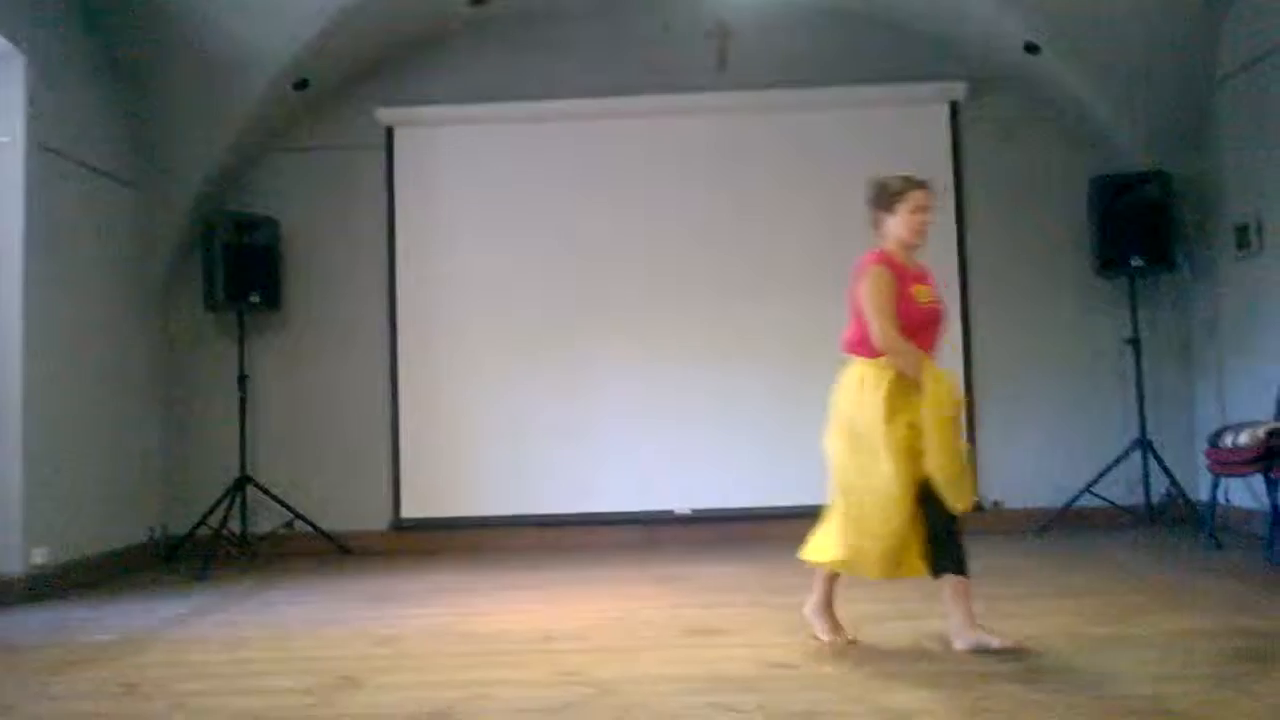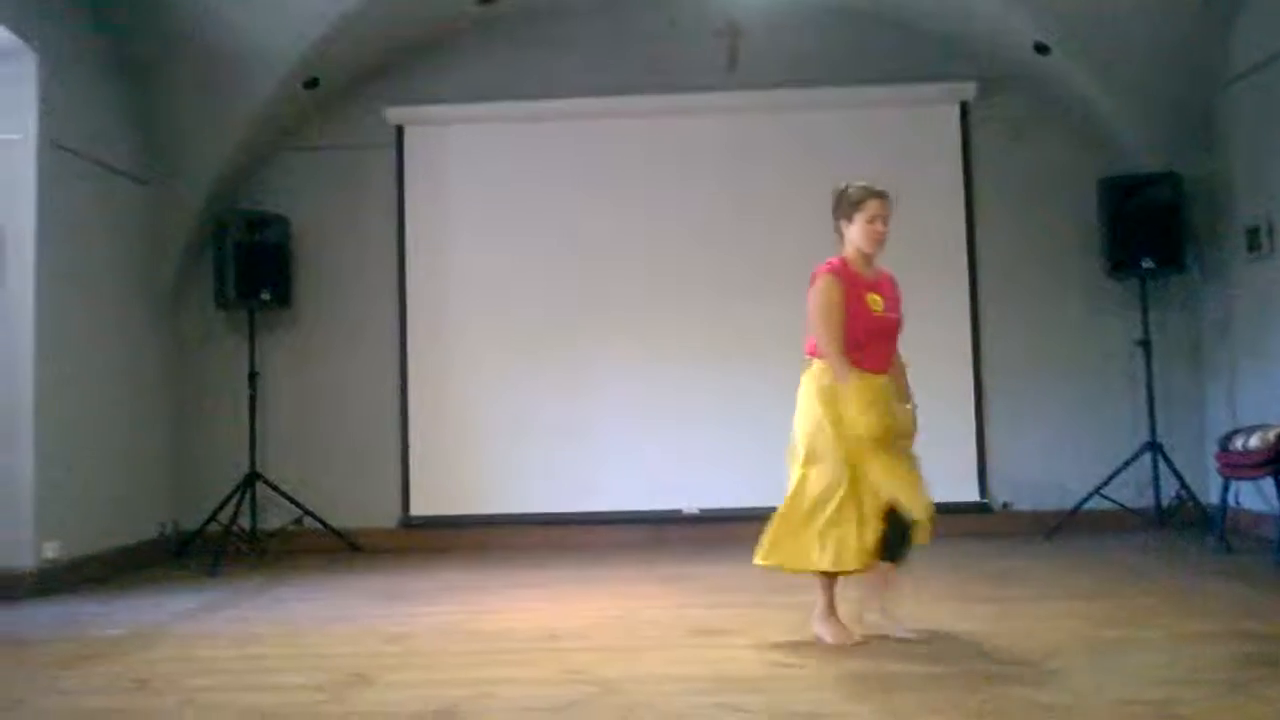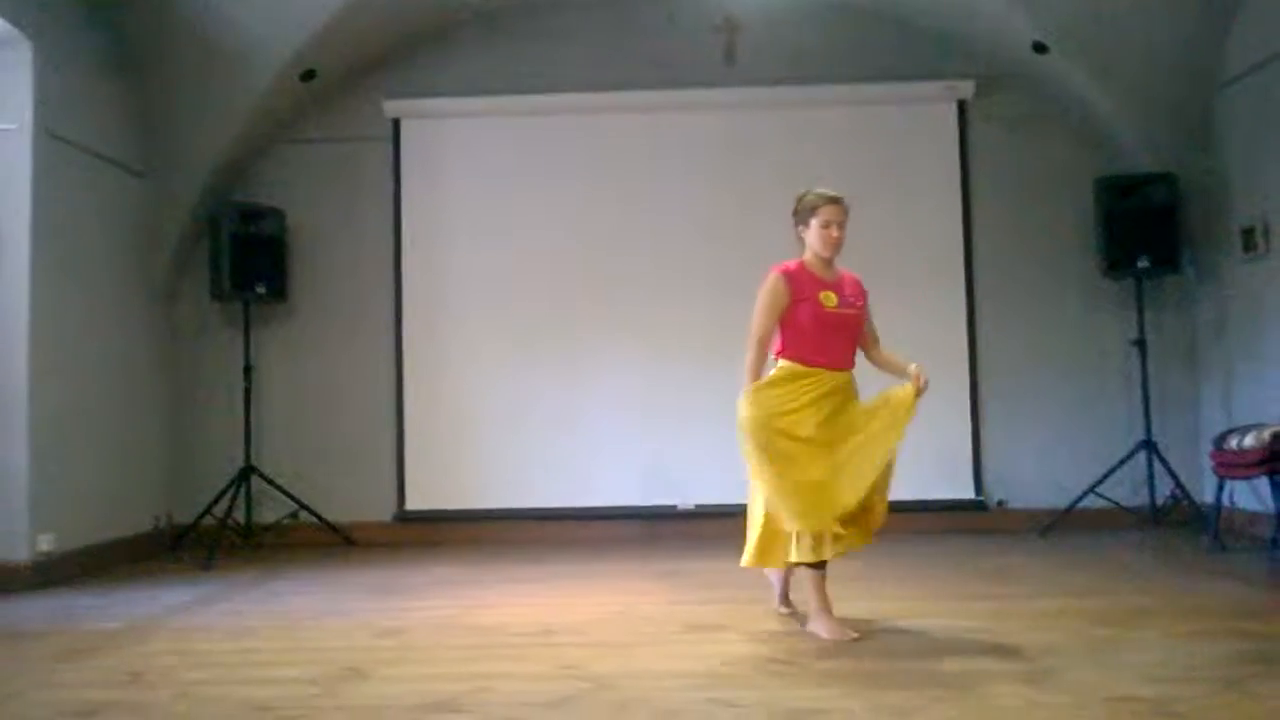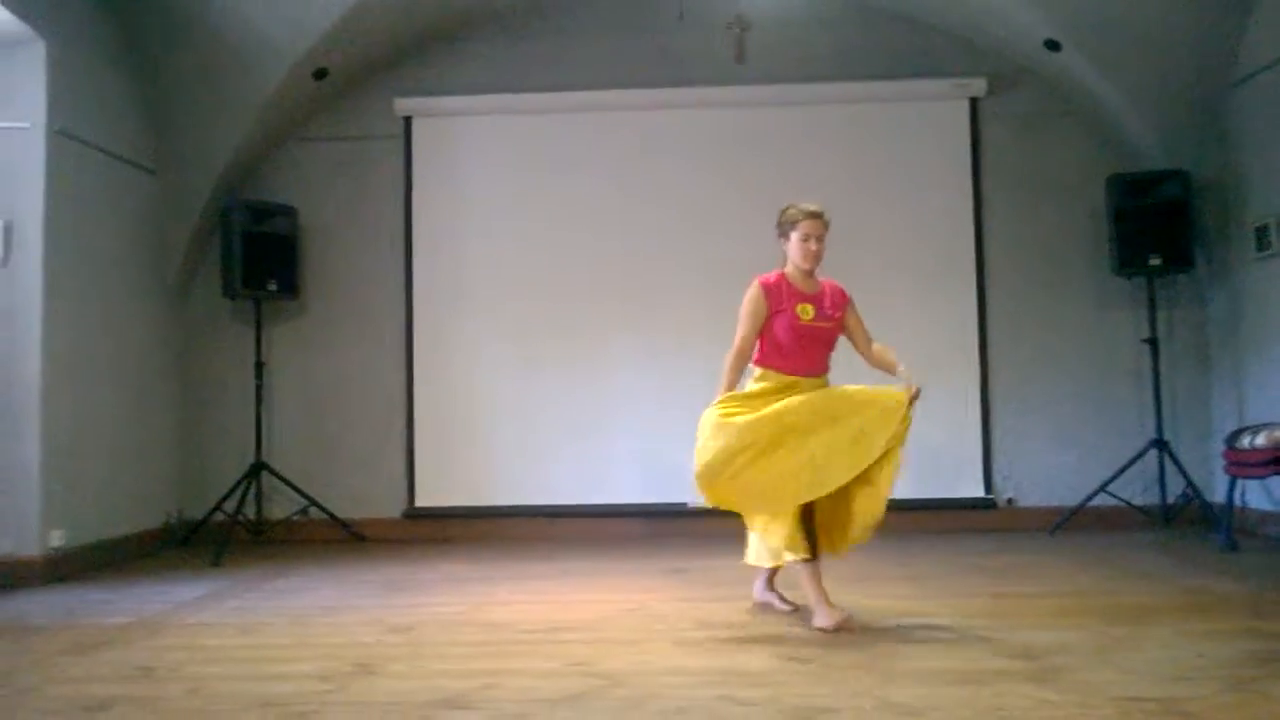
dt=0.2s
person 1, frame 1
left shoulder: (921, 273)
right shoulder: (876, 269)
right elbow: (886, 340)
left hip: (914, 398)
right hip: (875, 395)
left knee: (940, 508)
right knee: (869, 505)
left ankle: (963, 627)
right ankle: (819, 603)
person 1, frame 2
left shoulder: (888, 283)
right shoulder: (830, 279)
right elbow: (829, 350)
left wrist: (906, 403)
right wrist: (862, 406)
left hip: (877, 402)
right hip: (833, 400)
left knee: (898, 501)
right knee: (837, 503)
left ankle: (874, 606)
right ankle: (824, 614)
person 1, frame 3
left shoulder: (853, 286)
right shoulder: (785, 278)
left elbow: (872, 346)
right elbow: (759, 340)
left wrist: (908, 371)
right wrist: (751, 398)
left hip: (841, 396)
right hip: (796, 394)
left knee: (837, 495)
right knee: (809, 495)
left ankle: (781, 571)
right ankle: (819, 612)
person 1, frame 4
left shoulder: (837, 296)
right shoulder: (765, 290)
left elbow: (868, 345)
right elbow: (742, 347)
left wrist: (902, 374)
right wrist: (722, 402)
left hip: (818, 401)
right hip: (771, 400)
left knee: (813, 494)
right knee: (788, 493)
left ankle: (764, 584)
right ankle: (819, 602)
